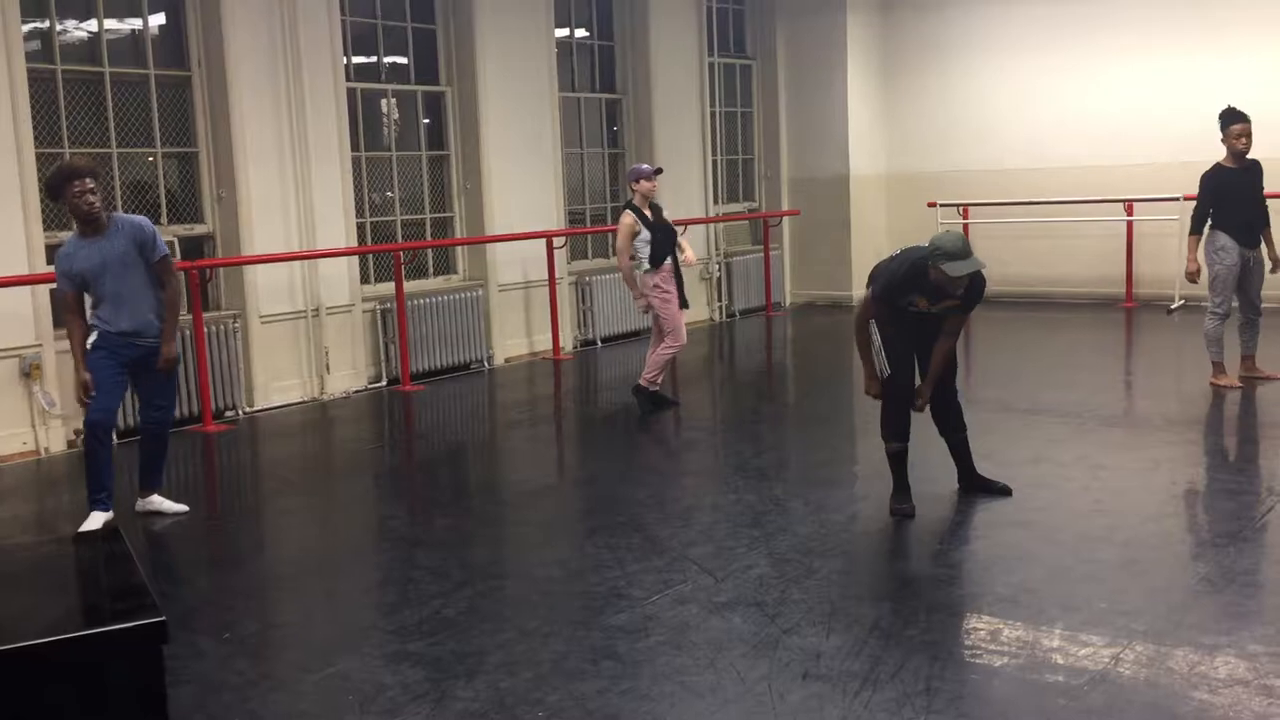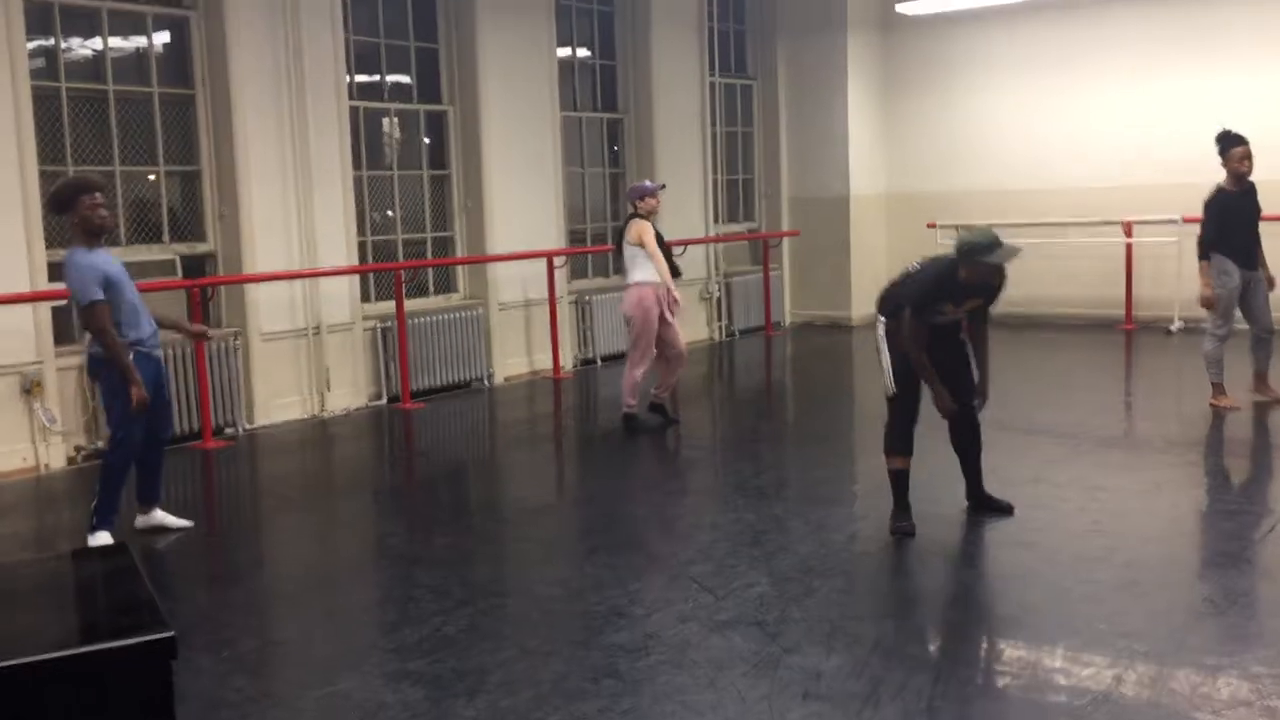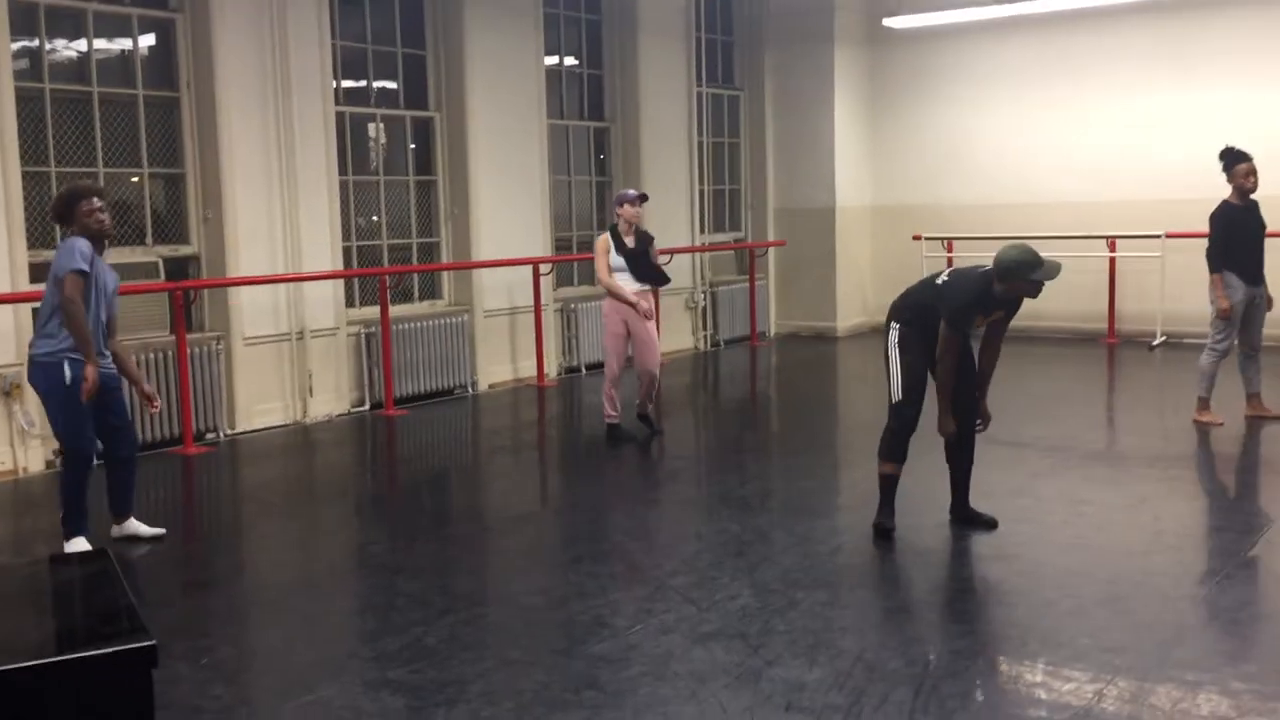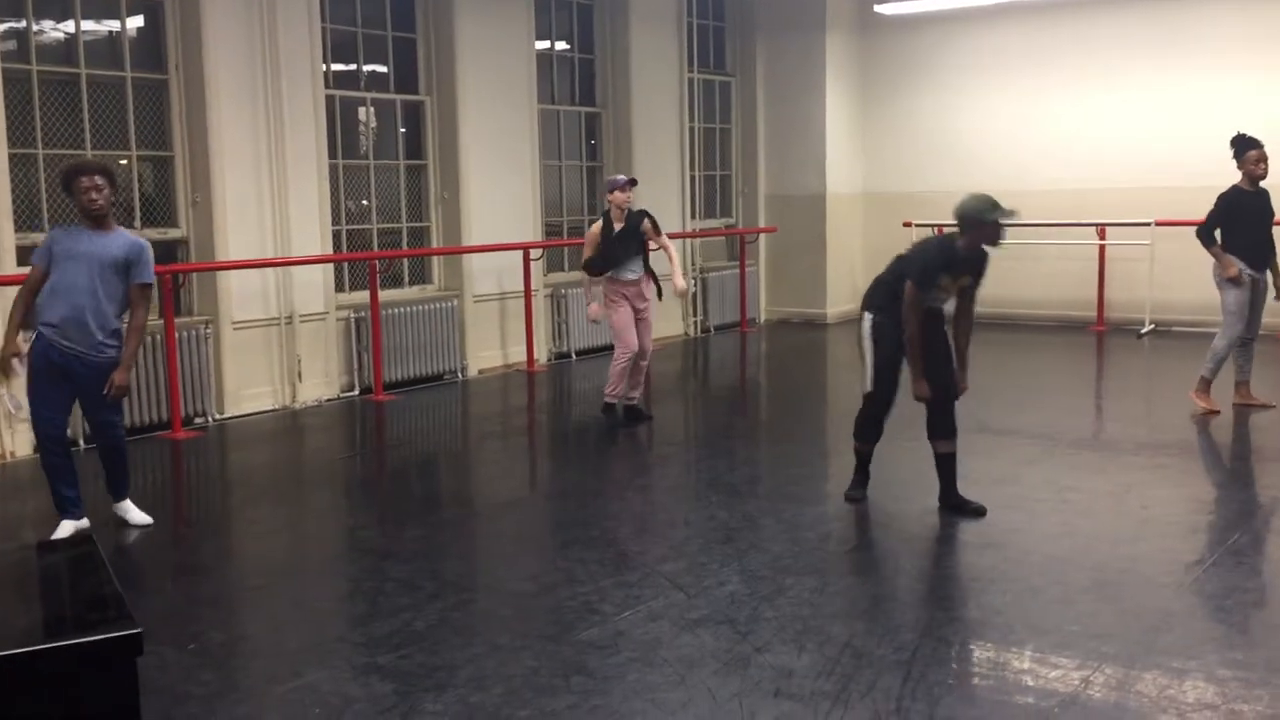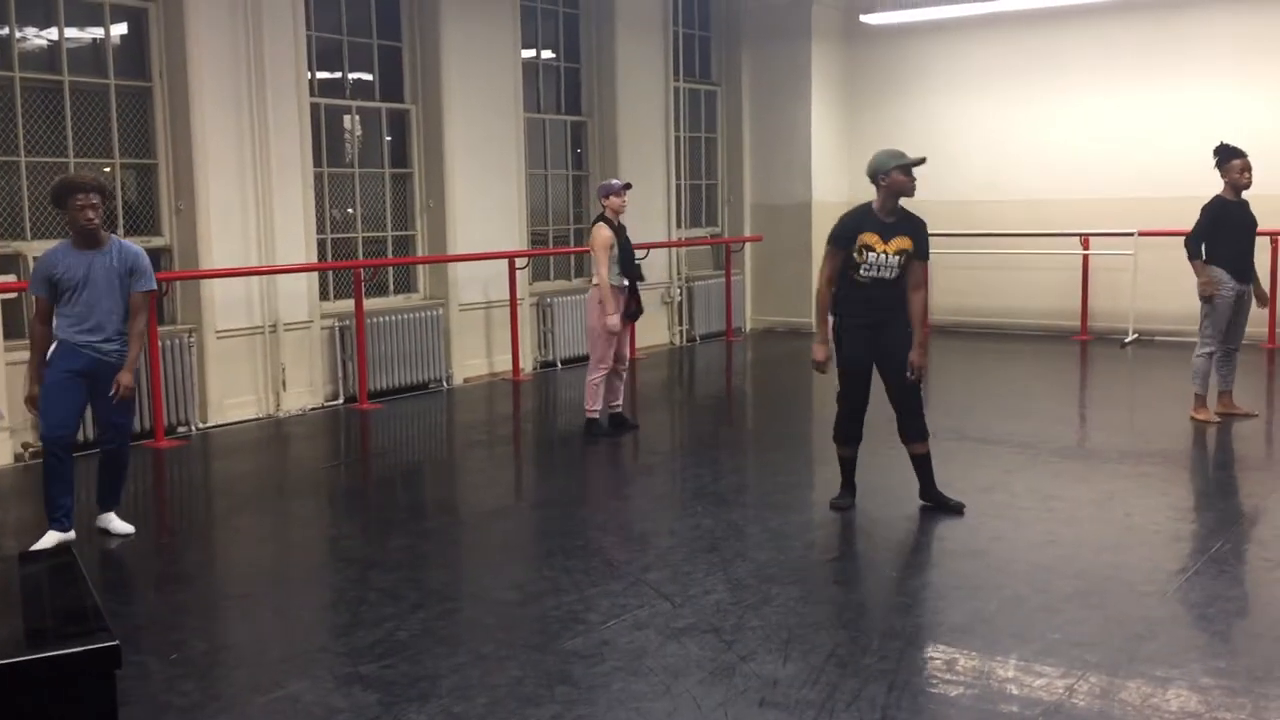
dt=0.4s
person 1, frame 1
left shoulder: (138, 228)
right shoulder: (67, 256)
left elbow: (170, 283)
right elbow: (74, 315)
left wrist: (169, 339)
right wrist: (80, 367)
left hip: (153, 342)
right hip: (108, 344)
left knee: (159, 421)
right knee: (98, 421)
left ankle: (148, 495)
right ankle: (100, 506)
person 1, frame 2
left shoulder: (102, 250)
right shoulder: (81, 265)
right elbow: (102, 329)
left wrist: (181, 326)
right wrist: (133, 381)
left hip: (146, 354)
right hip: (123, 361)
left knee: (157, 434)
right knee: (127, 441)
left ankle: (148, 510)
right ankle: (100, 527)
person 1, frame 3
left shoulder: (109, 275)
right shoulder: (76, 247)
right elbow: (72, 302)
left wrist: (139, 382)
right wrist: (90, 362)
left hip: (93, 365)
right hip: (59, 365)
left knee: (123, 444)
right knee: (80, 451)
left ankle: (122, 520)
right ankle: (74, 535)
person 1, frame 4
left shoulder: (134, 247)
right shoulder: (58, 239)
left elbow: (139, 310)
left wrist: (125, 366)
left hip: (99, 356)
right hip: (49, 349)
left knee: (109, 434)
right knee: (49, 435)
left ankle: (121, 500)
right ankle: (71, 515)
person 1, frame 5
left shoulder: (131, 256)
right shoulder: (50, 261)
left elbow: (139, 316)
right elbow: (41, 321)
left wrist: (129, 368)
right wrist: (34, 378)
left hip: (113, 361)
right hip: (67, 356)
left knee: (116, 442)
right knee: (56, 438)
left ankle: (107, 511)
right ankle: (60, 525)
person 2, frame 1
left shoulder: (974, 283)
right shoulder: (902, 272)
left elbow: (949, 335)
right elbow: (862, 319)
left wrist: (928, 384)
right wrist: (870, 375)
left hip: (933, 315)
right hip: (890, 312)
left knee: (944, 390)
right knee: (898, 389)
left ankle: (968, 476)
right ankle: (900, 488)
person 2, frame 2
left shoulder: (992, 281)
right shoulder: (931, 280)
left elbow: (978, 323)
right elbow: (913, 343)
left wrist: (983, 377)
right wrist: (938, 390)
left hip: (945, 327)
right hip: (899, 324)
left knee: (965, 407)
right knee: (904, 410)
left ankle: (977, 494)
right ankle: (900, 507)
person 2, frame 3
left shoulder: (1010, 297)
right shoulder: (966, 293)
left elbow: (991, 345)
right elbow: (945, 359)
left wrist: (981, 399)
right wrist: (944, 415)
left hip: (951, 333)
right hip: (909, 328)
left knee: (967, 415)
right knee: (904, 415)
left ankle: (961, 507)
right ankle: (885, 509)
person 2, frame 4
left shoulder: (976, 259)
right shoulder: (930, 255)
left elbow: (964, 314)
right elbow: (910, 320)
left wrist: (961, 369)
right wrist: (917, 377)
left hip: (927, 315)
right hip: (884, 316)
left knee: (943, 399)
right knee: (879, 400)
left ankle: (949, 493)
right ankle: (860, 476)
person 2, frame 5
left shoulder: (915, 228)
right shoulder: (852, 223)
left elbow: (917, 289)
right elbow: (826, 282)
left wrist: (919, 345)
right wrist: (821, 340)
left hip: (895, 326)
right hip: (852, 325)
left knee: (910, 404)
right knee: (852, 407)
left ankle: (929, 489)
right ankle: (847, 486)
person 3, frame 1
left shoulder: (1255, 168)
right shoulder: (1214, 176)
right elbow: (1199, 216)
right wrist: (1192, 258)
left hip: (1251, 248)
right hip: (1224, 246)
left knee: (1252, 310)
right knee: (1219, 310)
left ankle: (1248, 365)
right ankle: (1218, 372)
person 3, frame 2
left shoulder: (1250, 190)
right shoulder: (1218, 199)
left elbow: (1253, 233)
right elbow: (1206, 242)
right wrist: (1205, 283)
left hip: (1250, 269)
right hip: (1226, 268)
right knee: (1219, 331)
right ankle: (1217, 393)
person 3, frame 3
left shoulder: (1253, 207)
right shoulder: (1223, 213)
left elbow: (1255, 251)
right elbow: (1214, 256)
right wrist: (1220, 295)
left hip: (1253, 286)
right hip: (1232, 285)
left knee: (1252, 347)
right knee: (1218, 346)
left ankle: (1254, 404)
right ankle: (1202, 408)
person 3, frame 4
right shoulder: (1231, 197)
right elbow: (1204, 232)
right wrist: (1225, 265)
right hip: (1236, 269)
left knee: (1249, 335)
right knee: (1233, 331)
left ankle: (1242, 392)
right ankle: (1202, 389)
person 3, frame 5
left shoulder: (1244, 206)
right shoulder: (1216, 207)
right elbow: (1192, 242)
left wrist: (1257, 285)
right wrist: (1203, 280)
left hip: (1241, 284)
right hip: (1220, 282)
left knee: (1231, 345)
right knee: (1209, 344)
left ankle: (1225, 401)
right ankle: (1199, 406)
person 4, frame 1
left shoulder: (657, 210)
right shoulder: (628, 219)
left elbow: (673, 237)
right elbow: (623, 262)
left wrist: (687, 250)
right wrist: (638, 295)
left hip: (672, 276)
right hip: (656, 281)
left knee: (661, 338)
right knee: (676, 339)
left ankle: (653, 391)
right ankle: (644, 385)
person 4, frame 2
left shoulder: (634, 227)
right shoulder: (642, 225)
right elbow: (657, 259)
right wrist: (673, 291)
left hip: (652, 297)
right hip: (642, 297)
left knee: (677, 352)
right knee: (639, 359)
left ankle: (659, 401)
right ankle: (629, 414)
person 4, frame 3
left shoulder: (646, 240)
right shoulder: (605, 240)
left elbow: (655, 276)
right elbow: (603, 278)
right wrist: (634, 300)
left hip: (642, 306)
right hip: (616, 306)
left knee: (650, 367)
right knee: (613, 369)
left ankle: (644, 411)
right ankle: (612, 423)
person 4, frame 4
left shoulder: (641, 221)
right shoulder: (598, 229)
left elbow: (668, 247)
right elbow: (588, 267)
left wrist: (678, 276)
right wrist: (591, 301)
left hip: (641, 288)
right hip: (615, 292)
left knee: (644, 350)
right knee: (628, 347)
left ankle: (631, 403)
right ankle: (610, 402)
person 4, frame 5
left shoulder: (619, 228)
right shoulder: (602, 231)
right elbow: (602, 275)
left wrist: (632, 293)
right wrist: (611, 313)
left hip: (621, 296)
right hip: (604, 299)
left knee: (621, 360)
right knee: (601, 361)
left ankle: (615, 413)
right ankle: (592, 419)
